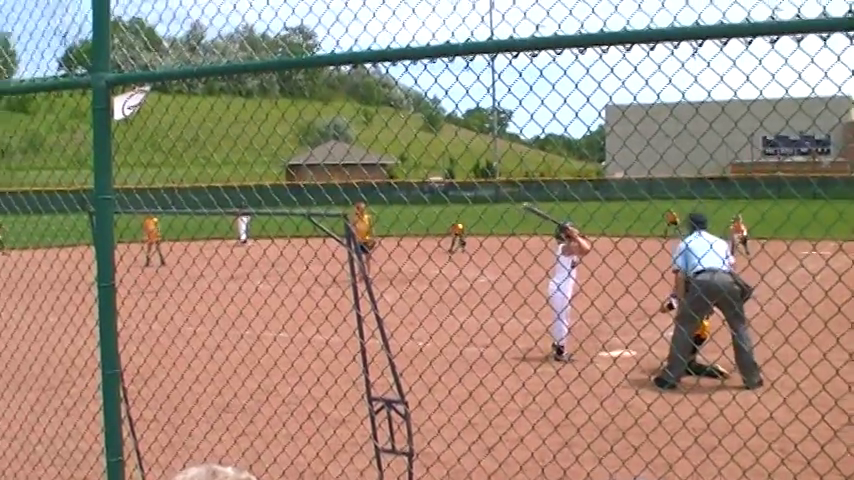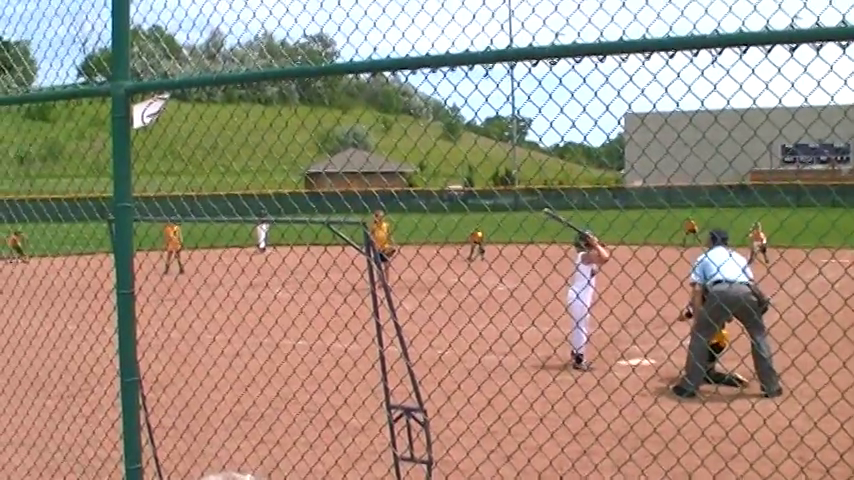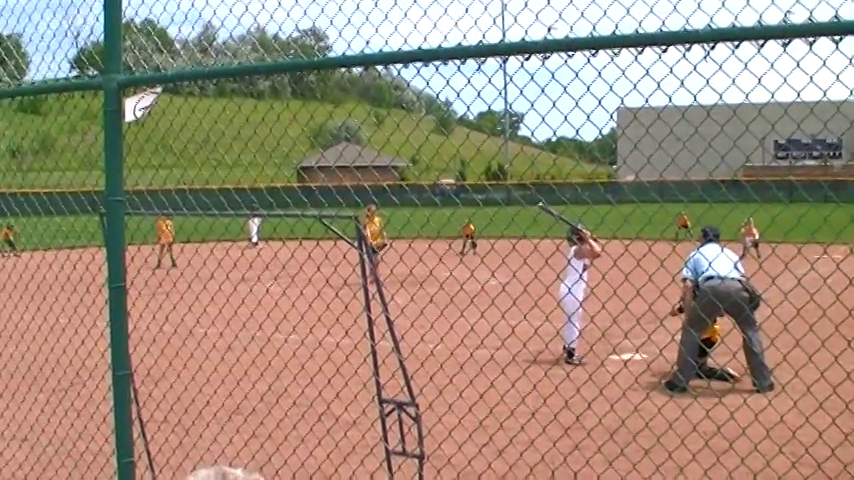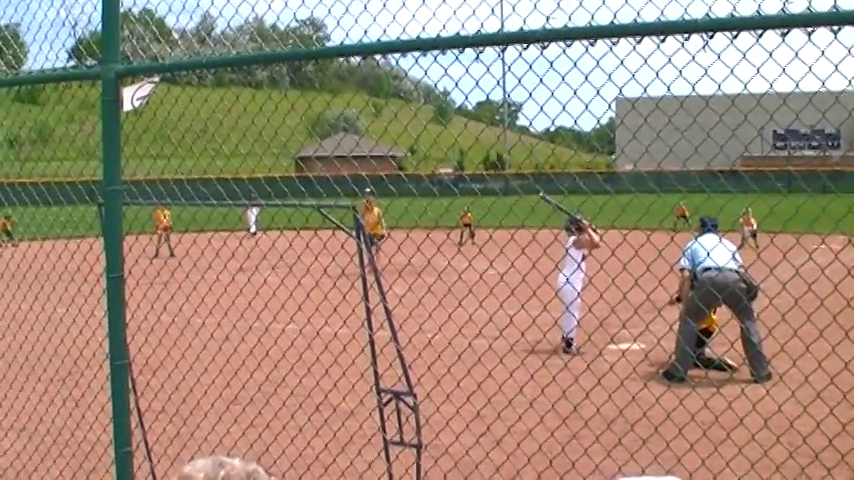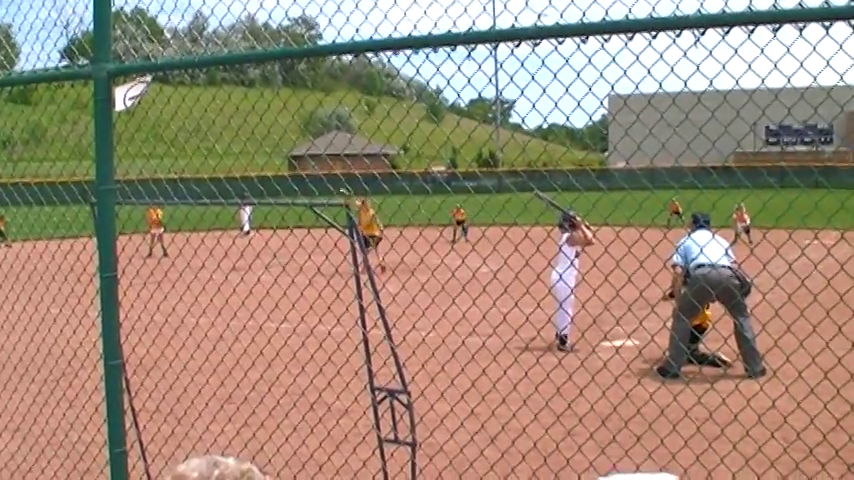
dt=0.2s
person 1, frame 1
left shoulder: (685, 243)
right shoulder: (720, 241)
left elbow: (680, 277)
right elbow: (731, 266)
left wrist: (681, 306)
left hip: (701, 282)
right hip: (727, 281)
left knee: (683, 327)
right knee: (740, 327)
left ankle: (669, 377)
right ankle: (752, 378)
person 1, frame 2
left shoulder: (704, 258)
right shoulder: (739, 257)
left elbow: (697, 290)
right elbow: (750, 281)
left wrist: (697, 319)
left hip: (719, 293)
right hip: (745, 292)
left knee: (699, 335)
right knee: (759, 335)
left ankle: (688, 386)
right ankle: (771, 386)
person 1, frame 3
left shoulder: (696, 254)
right shoulder: (731, 254)
left elbow: (688, 286)
right elbow: (742, 278)
left wrist: (688, 316)
left hip: (711, 289)
right hip: (736, 288)
left knee: (690, 330)
right knee: (751, 330)
left ankle: (680, 381)
right ankle: (763, 381)
person 1, frame 4
left shoulder: (693, 244)
right shoulder: (728, 244)
left elbow: (685, 276)
right elbow: (741, 270)
left wrist: (685, 306)
left hip: (708, 279)
right hip: (734, 279)
left knee: (688, 320)
right knee: (749, 321)
left ankle: (678, 371)
right ankle: (761, 371)
person 1, frame 5
left shoulder: (686, 241)
right shoulder: (721, 240)
left elbow: (678, 273)
right elbow: (734, 266)
left wrist: (677, 302)
left hip: (702, 276)
right hip: (727, 276)
left knee: (681, 316)
right knee: (742, 316)
left ankle: (672, 367)
right ankle: (755, 367)
person 2, frame 1
left shoulder: (569, 248)
right shoulder: (566, 247)
left elbow: (587, 247)
right elbow: (585, 249)
left wrist: (579, 237)
right wrist: (575, 237)
left hip: (561, 289)
right hip: (560, 289)
left knee: (560, 319)
right knee: (562, 320)
left ankle: (557, 347)
right ankle: (559, 352)
person 2, frame 2
left shoulder: (589, 256)
right shoulder: (585, 255)
left elbow: (606, 256)
right elbow: (605, 257)
left wrist: (598, 245)
right wrist: (595, 245)
left hip: (580, 297)
right hip: (579, 298)
left knee: (579, 327)
right knee: (581, 329)
left ankle: (576, 355)
right ankle: (578, 360)
person 2, frame 3
left shoulder: (580, 251)
right shoulder: (578, 250)
left elbow: (598, 251)
right elbow: (597, 252)
left wrist: (592, 239)
right wrist: (588, 240)
left hip: (572, 291)
right hip: (571, 292)
left knee: (571, 322)
right knee: (574, 323)
left ankle: (568, 350)
right ankle: (570, 354)
person 2, frame 4
left shoulder: (577, 240)
right shoulder: (577, 240)
left elbow: (596, 243)
right elbow: (596, 243)
left wrist: (591, 230)
right wrist: (587, 229)
left hip: (569, 281)
right hip: (570, 282)
left knee: (569, 312)
right knee: (573, 313)
left ankle: (566, 339)
right ankle: (568, 344)
person 2, frame 5
left shoulder: (569, 237)
right shoulder: (570, 237)
left elbow: (590, 240)
right elbow: (589, 240)
left wrist: (584, 226)
right wrist: (581, 226)
left hip: (561, 278)
right hip: (564, 279)
left knee: (563, 309)
right knee: (567, 310)
left ankle: (560, 336)
right ankle: (563, 341)
